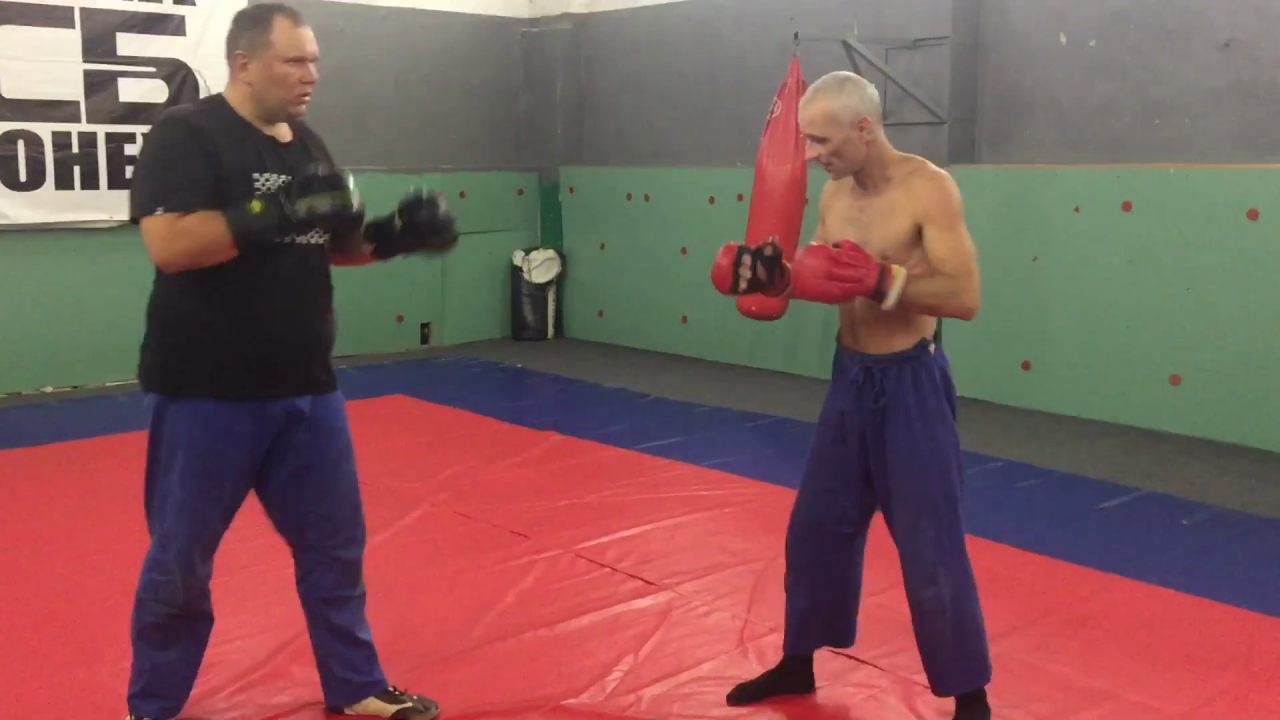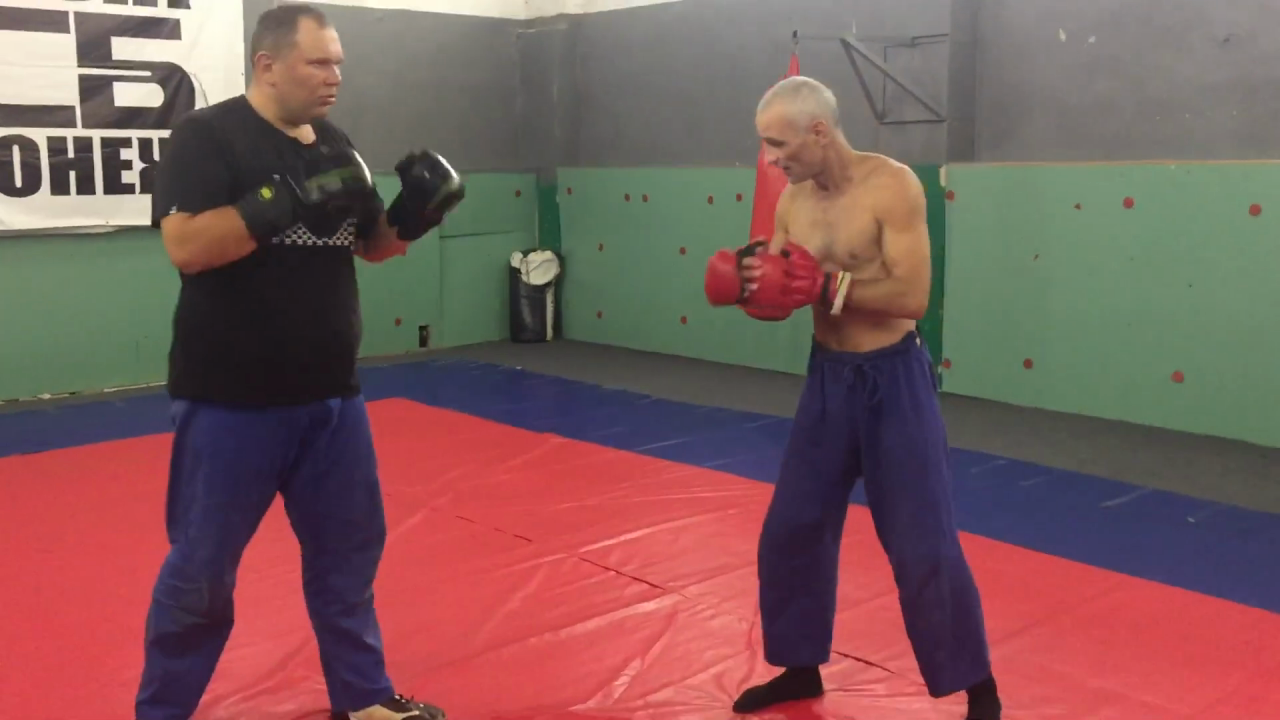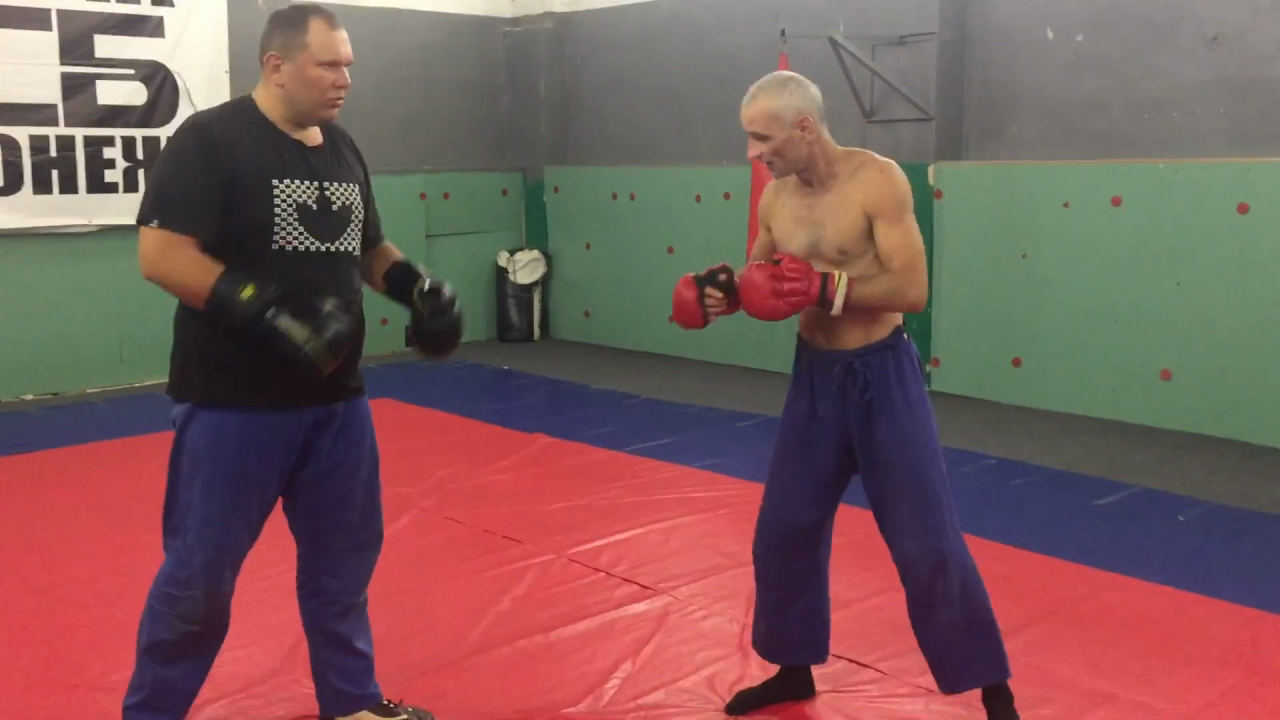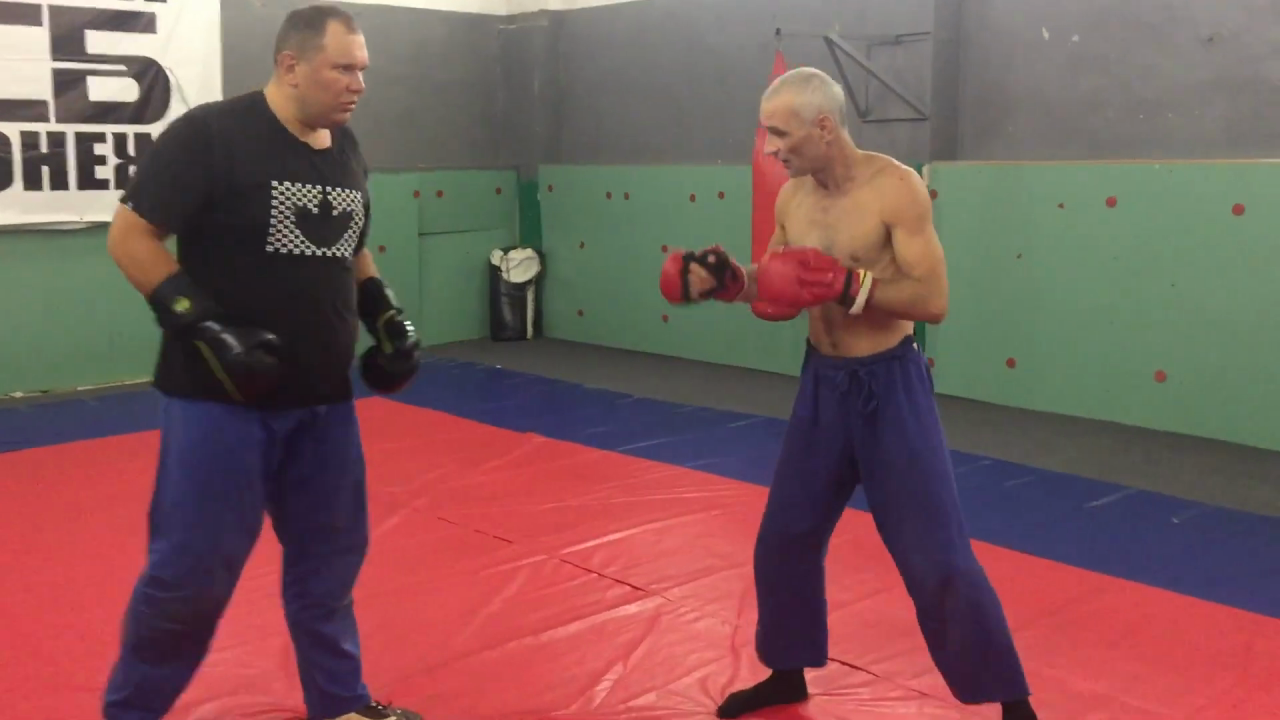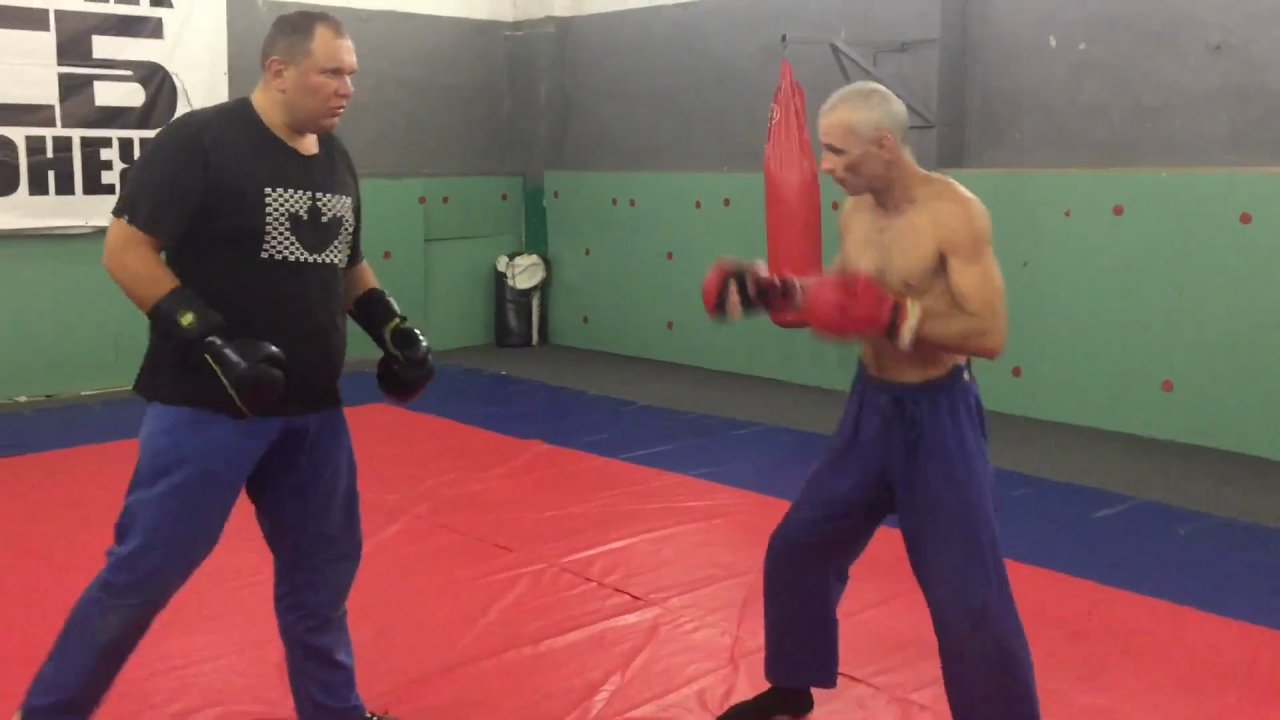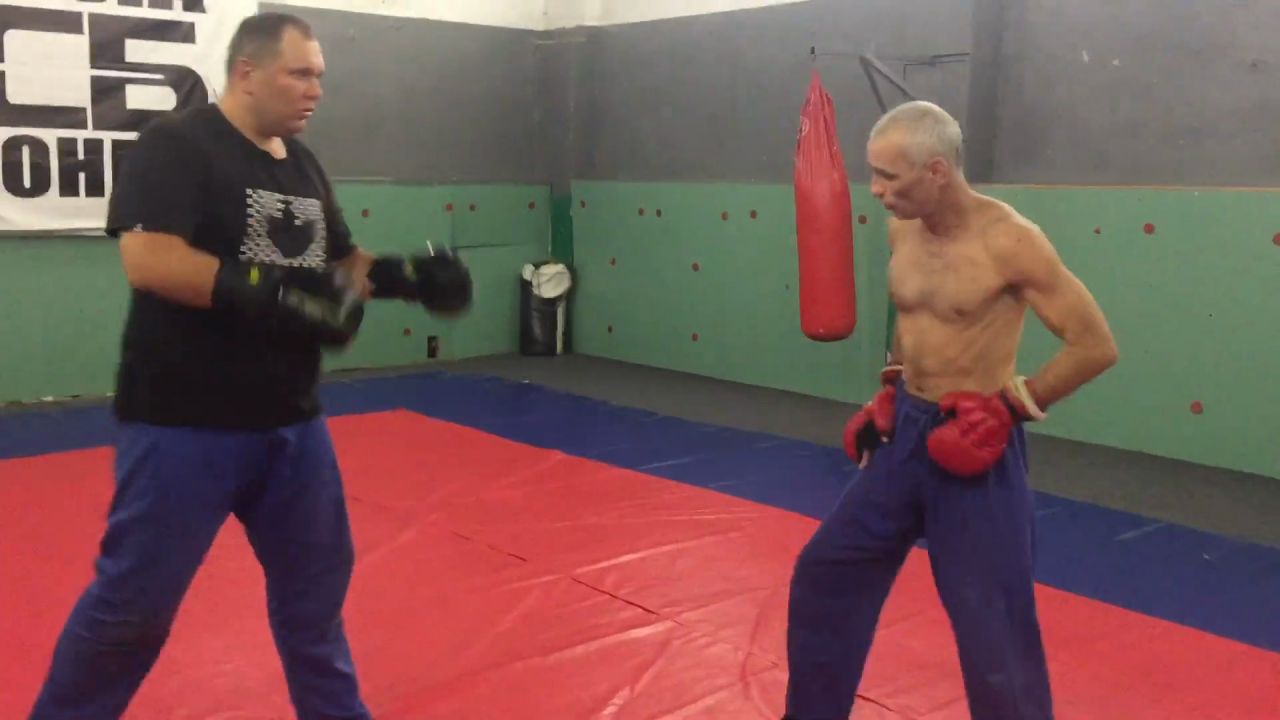
dt=0.2s
person 1, frame 1
left shoulder: (306, 146)
right shoulder: (186, 133)
left elbow: (341, 246)
right elbow: (169, 245)
left wrist: (399, 230)
right wrist: (279, 207)
left hip: (305, 389)
right hip: (205, 393)
left knee: (333, 539)
right knee: (182, 555)
person 1, frame 2
left shoulder: (332, 144)
right shoulder: (208, 135)
left elbow: (370, 238)
right elbow: (185, 244)
left wrist: (417, 207)
right wrist: (287, 201)
left hip: (330, 394)
right hip: (231, 397)
left knee: (349, 545)
right knee: (204, 561)
person 1, frame 3
left shoulder: (340, 148)
right shoulder: (211, 139)
left elbow: (368, 247)
right elbow: (161, 255)
left wrist: (419, 288)
right wrist: (270, 315)
left hip: (333, 396)
right hip: (233, 399)
left knee: (345, 550)
right knee: (204, 565)
person 1, frame 4
left shoulder: (347, 151)
right shoulder: (212, 134)
right elbow: (130, 236)
left wrist: (386, 317)
right wrist: (203, 327)
left hip: (322, 397)
right hip: (220, 395)
left knee: (330, 552)
right knee: (193, 563)
person 1, frame 5
left shoulder: (335, 158)
right shoulder: (199, 141)
right elbow: (125, 252)
left wrist: (389, 325)
right wrist: (204, 340)
left hip: (306, 404)
right hip: (203, 402)
left knee: (323, 561)
right knee: (146, 569)
person 1, frame 6
left shoulder: (301, 162)
right shoulder: (173, 144)
left elbow: (338, 266)
right elbow: (146, 262)
left wrist: (407, 276)
right wrist: (276, 295)
left hip: (287, 419)
right hip: (182, 419)
left knee: (315, 572)
right knee: (136, 595)
person 2, frame 1
left shoulder: (931, 188)
right shoulder: (836, 191)
left elbow: (965, 298)
right elbow: (808, 275)
left wrist: (882, 280)
right wrist: (766, 271)
left hip: (911, 382)
right hip: (850, 379)
left knee: (929, 549)
right knee: (818, 527)
right ankle: (798, 664)
person 2, frame 2
left shoulder: (892, 184)
right shoulder: (793, 200)
left elbow: (912, 297)
right elbow: (774, 288)
left wrist: (825, 286)
right wrist: (746, 279)
left hip: (895, 379)
right hip: (828, 378)
left knee: (925, 547)
right knee: (791, 529)
right ankle: (801, 668)
person 2, frame 3
left shoulder: (878, 180)
right shoulder: (774, 196)
left elbow: (911, 290)
right elbow: (761, 282)
left wrist: (822, 289)
right wrist: (725, 292)
left hip: (883, 376)
right hip: (814, 376)
left knee: (927, 545)
right knee: (784, 531)
person 2, frame 4
left shoulder: (896, 187)
right shoulder: (793, 194)
left elbow: (933, 301)
right elbow: (781, 287)
left wrist: (846, 285)
right wrist: (728, 281)
left hip: (891, 387)
right hip: (823, 382)
left knee: (936, 559)
right knee: (784, 537)
person 2, frame 5
left shoulder: (956, 213)
right shoulder: (854, 208)
left elbow: (988, 335)
left wrist: (889, 316)
right wrist: (773, 290)
left hip: (938, 414)
right hip: (868, 407)
left knee: (968, 596)
right knee: (797, 548)
person 2, frame 6
left shoulder: (1008, 240)
right shoulder: (902, 226)
left elbow: (1097, 346)
left wrist: (1012, 406)
right wrist: (889, 392)
left hip: (983, 444)
right hip: (910, 432)
left knee: (992, 630)
right knee: (824, 570)
